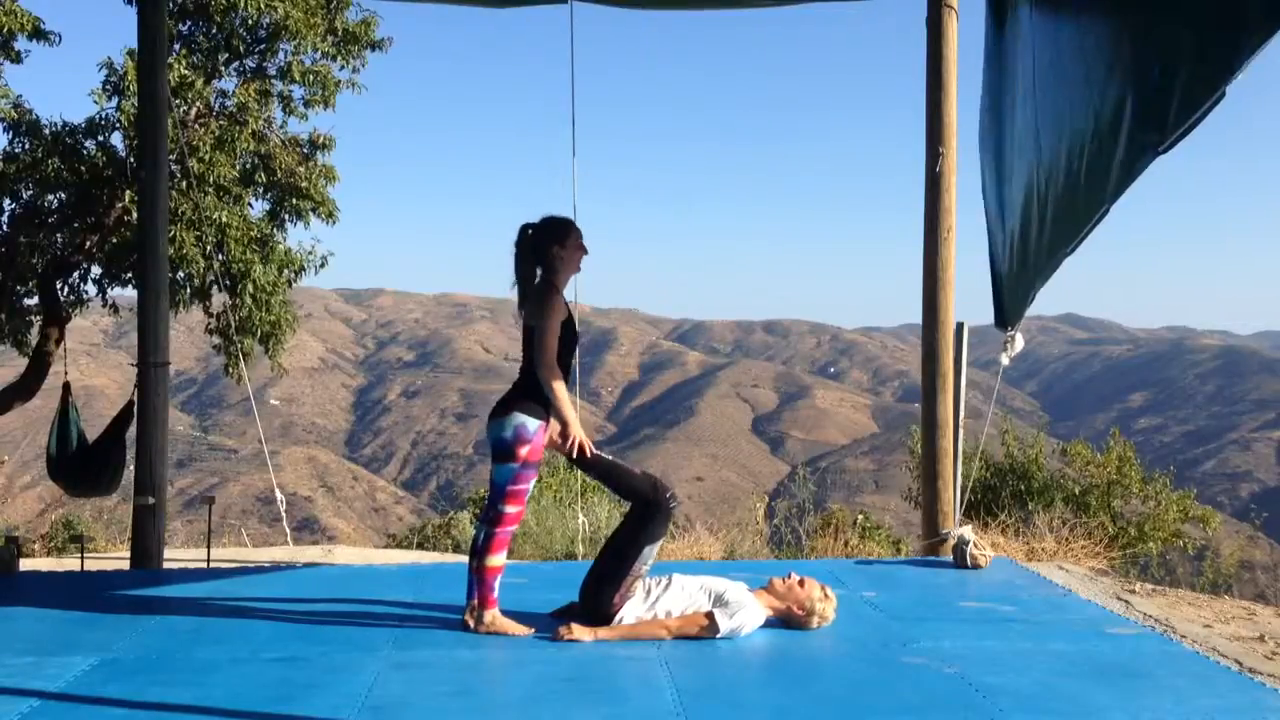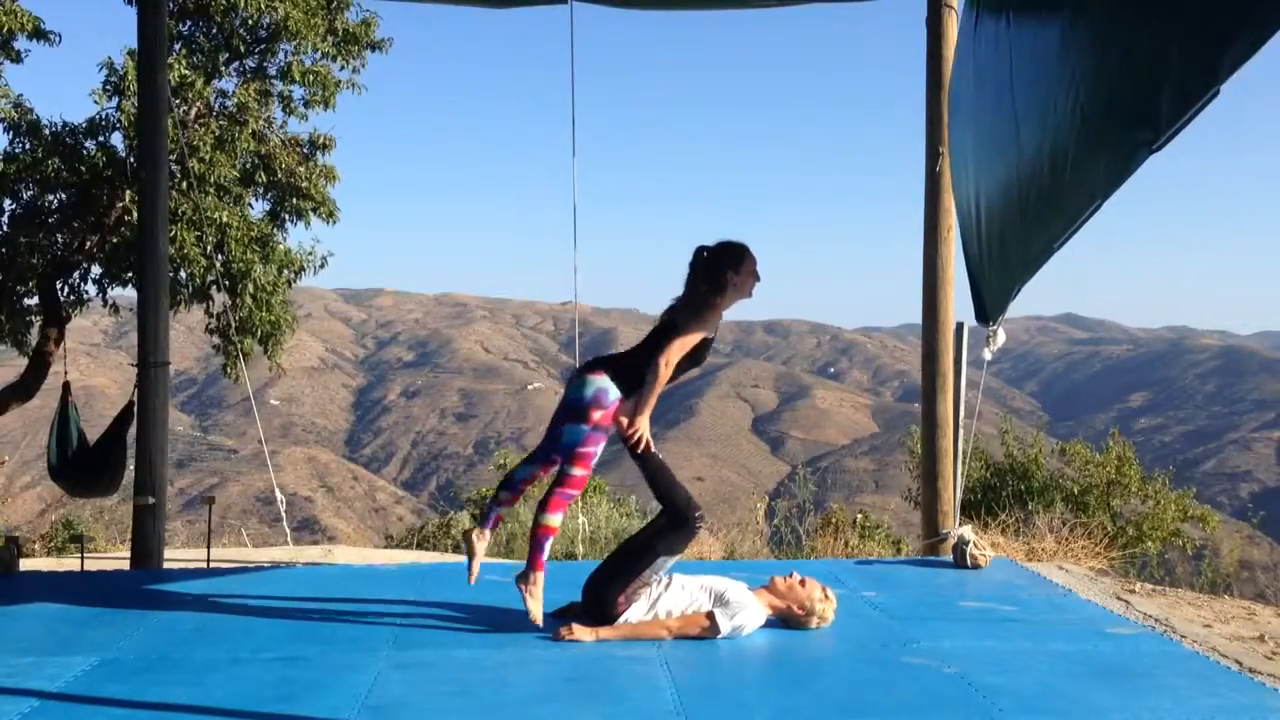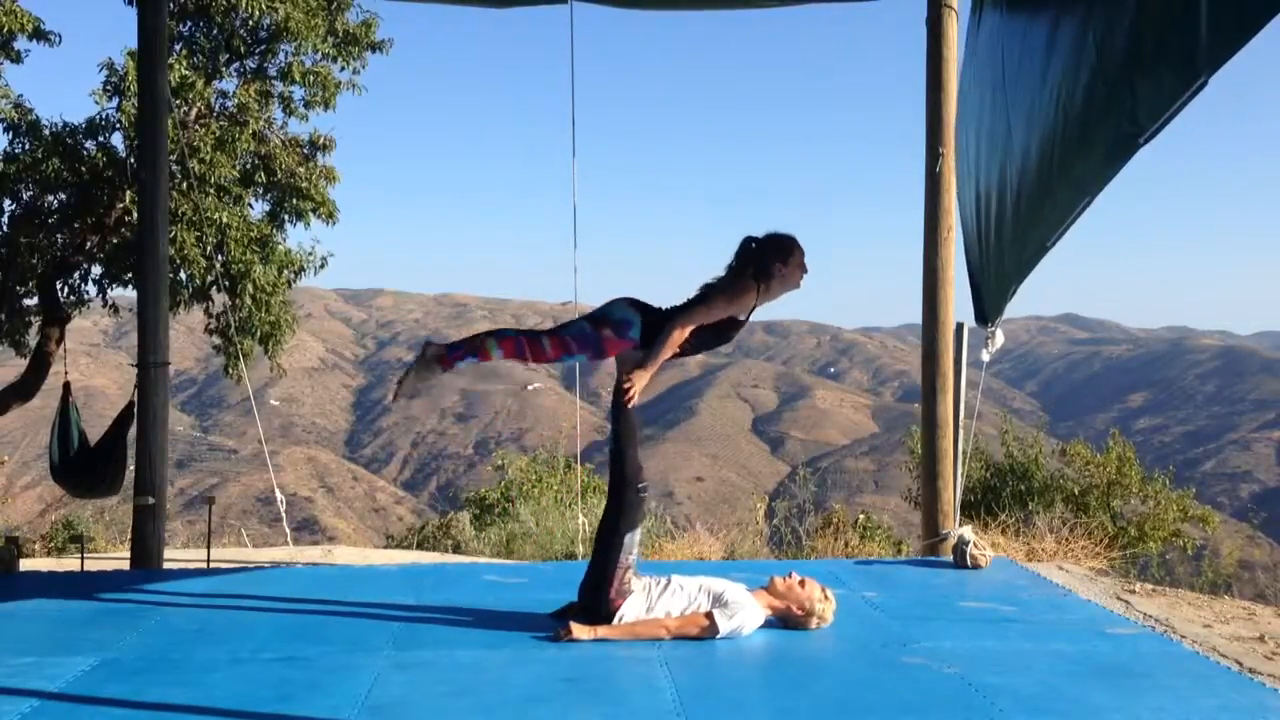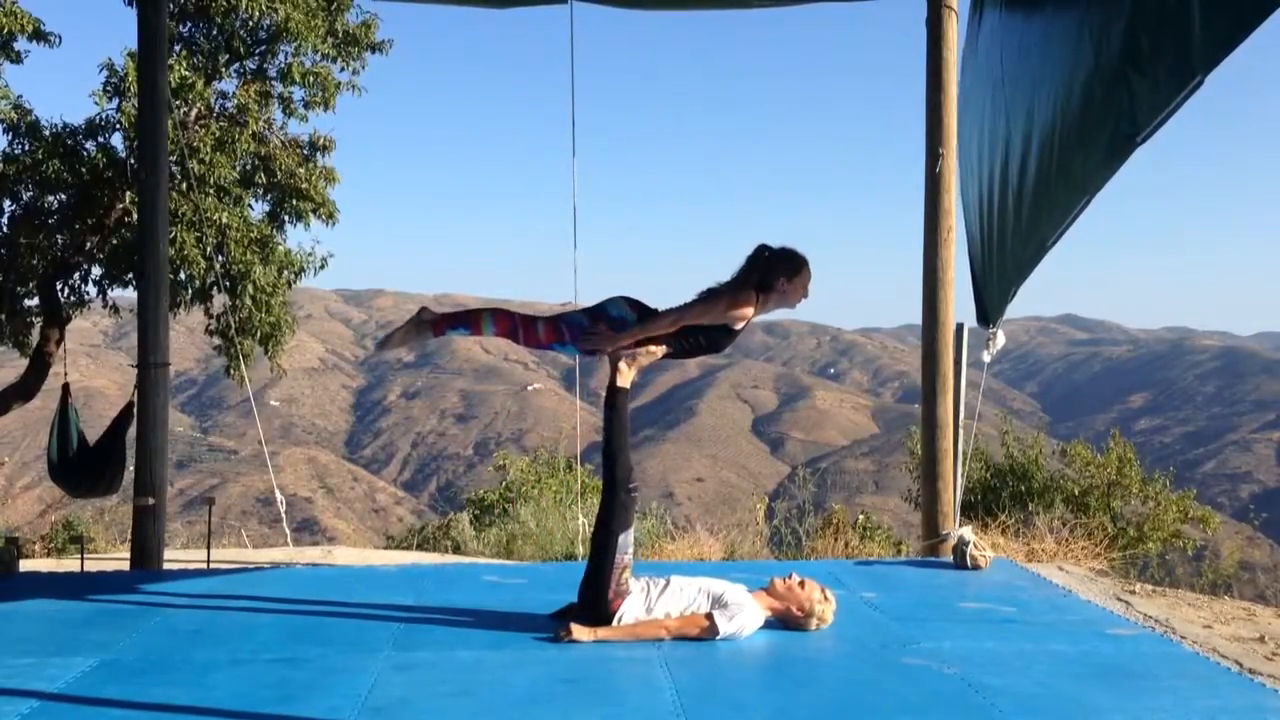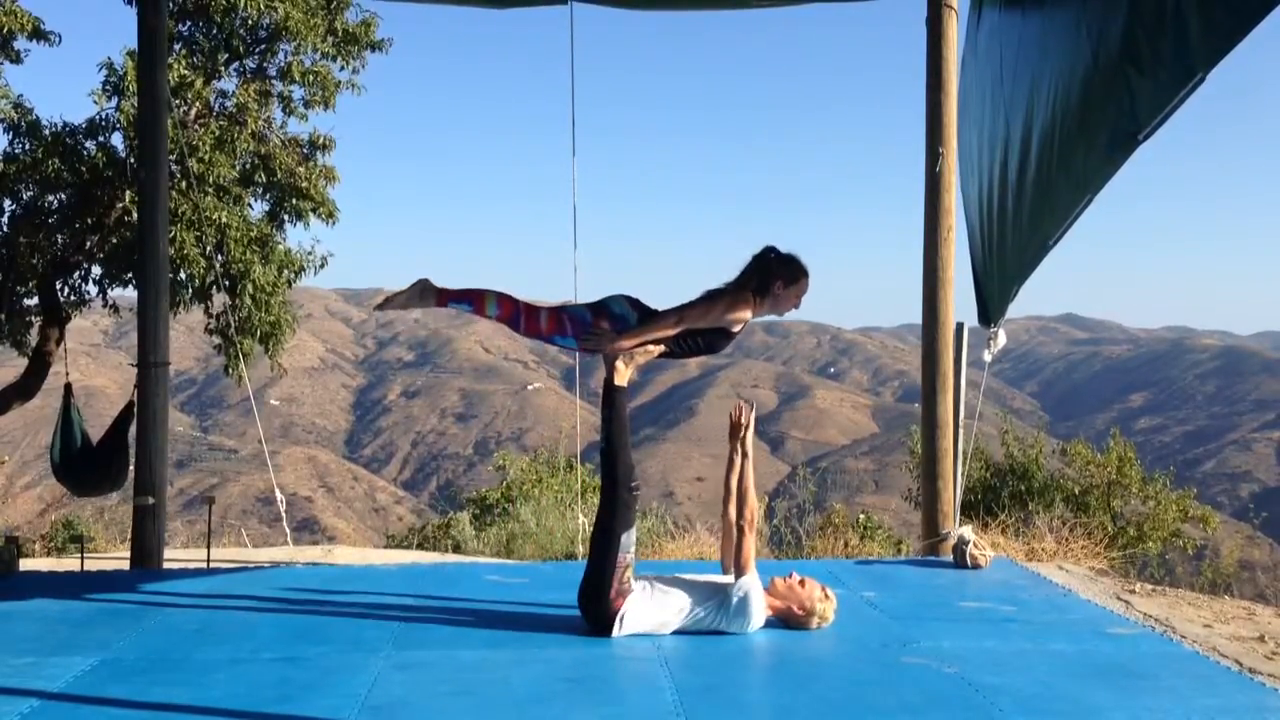
dt=1s
person 1, frame 1
left shoulder: (545, 295)
right shoulder: (551, 297)
right elbow: (547, 367)
left wrist: (554, 420)
right wrist: (571, 421)
left hip: (519, 415)
right hip: (522, 420)
left knee: (496, 515)
right knee: (506, 518)
left ankle: (476, 606)
right ankle: (488, 613)
person 1, frame 2
left shoulder: (696, 305)
right shoulder: (710, 314)
right elbow: (664, 361)
left wrist: (631, 405)
right wrist: (643, 415)
left hip: (596, 378)
right hip: (603, 390)
left knee: (543, 459)
right knee: (569, 482)
left ankle: (483, 531)
right ankle: (534, 575)
person 1, frame 3
left shoulder: (742, 289)
right shoulder: (745, 295)
right elbow: (682, 326)
left wrist: (642, 361)
right wrist: (646, 373)
left hip: (629, 324)
right hip: (626, 328)
left knee: (536, 343)
right knee: (533, 347)
left ankle: (442, 352)
right ankle: (436, 365)
person 1, frame 4
left shoulder: (741, 298)
right shoulder: (743, 306)
right elbow: (679, 318)
left wrist: (624, 340)
right wrist: (623, 340)
left hip: (626, 322)
right hip: (625, 324)
left knee: (530, 329)
right knee: (527, 330)
left ankle: (434, 321)
right ankle: (428, 328)
person 1, frame 5
left shoulder: (737, 299)
right shoulder: (741, 307)
right elbow: (679, 319)
left wrist: (626, 341)
right wrist: (624, 342)
left hip: (624, 321)
right hip: (620, 324)
left knee: (530, 320)
right knee: (526, 318)
left ankle: (432, 296)
right ankle: (430, 296)
person 2, frame 1
left shoulder: (746, 615)
right shoulder: (745, 597)
left elbow: (670, 628)
left wrist: (595, 633)
left hip: (613, 608)
right hip: (615, 602)
left knee: (658, 499)
person 2, frame 2
left shoulder: (746, 615)
right shoulder: (744, 598)
left elbow: (671, 628)
left wrist: (596, 633)
left hip: (615, 605)
right hip: (615, 600)
left knee: (686, 517)
person 2, frame 3
left shoulder: (745, 616)
right shoulder: (743, 600)
left elbow: (669, 628)
left wrist: (595, 632)
left hip: (614, 606)
right hip: (616, 602)
left knee: (630, 493)
left ankle: (626, 390)
person 2, frame 4
left shoulder: (744, 618)
right shoulder: (742, 599)
left elbow: (668, 628)
left wrist: (594, 632)
left hip: (613, 611)
right hip: (619, 603)
left knee: (620, 499)
left ankle: (621, 380)
person 2, frame 5
left shoulder: (749, 611)
right shoulder: (741, 595)
left elbow: (747, 524)
right elbow: (731, 518)
left wrist: (747, 453)
right wrist: (735, 451)
left hip: (612, 611)
right hip: (614, 607)
left knee: (622, 497)
left ankle: (619, 378)
